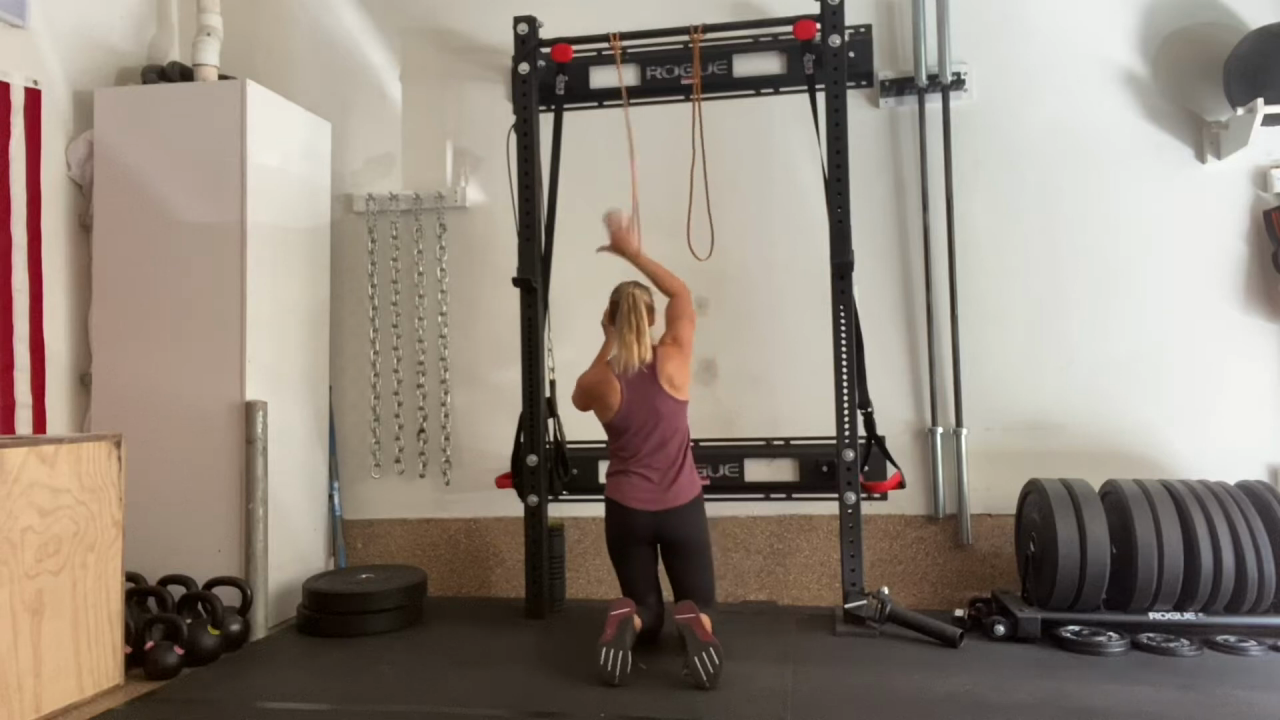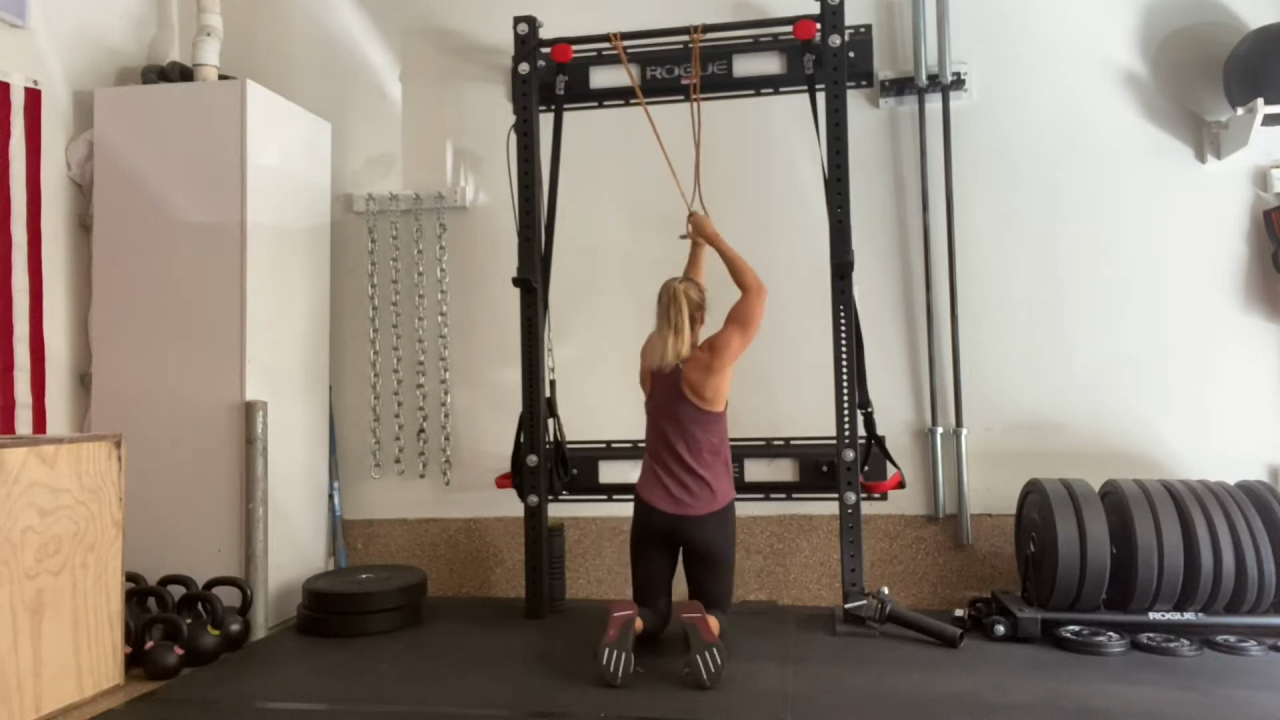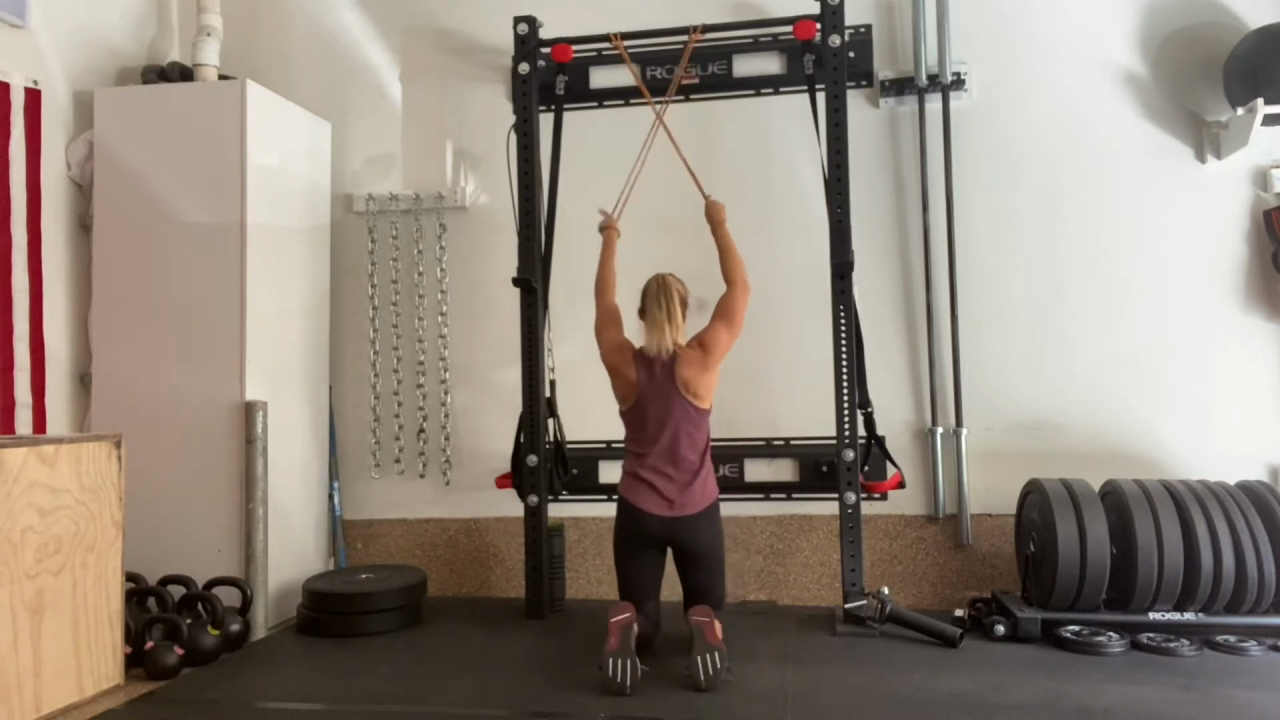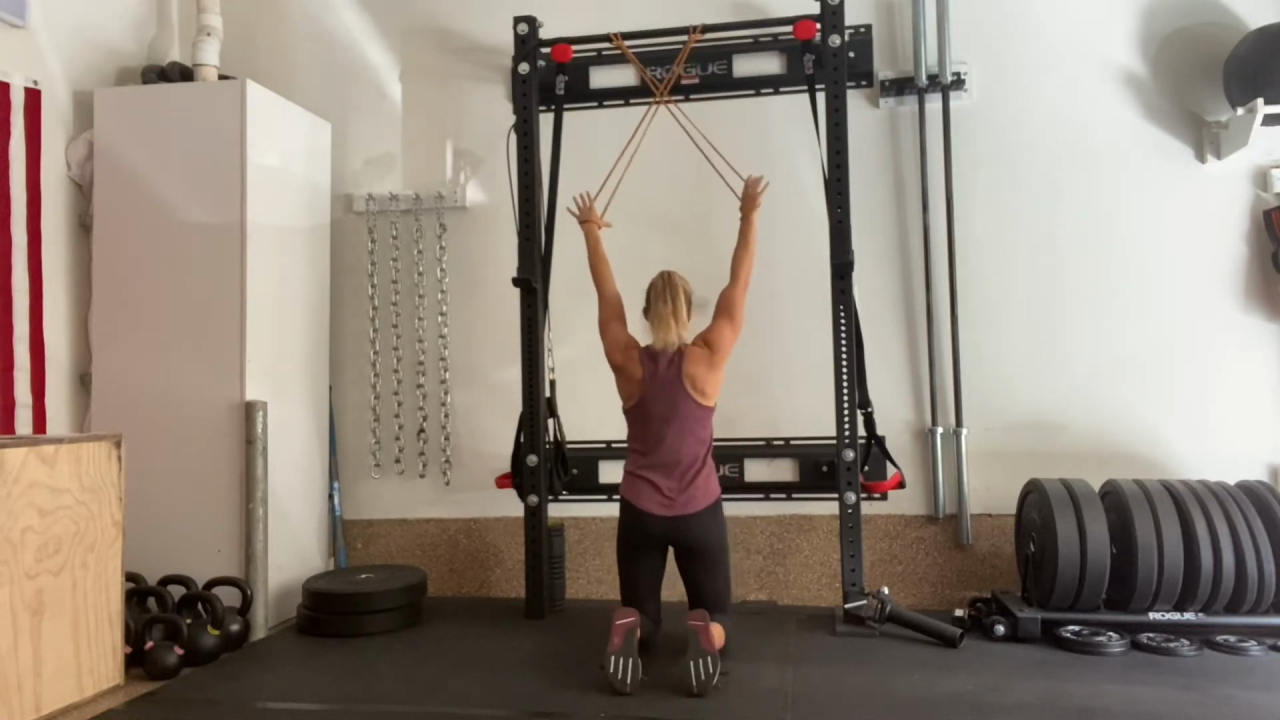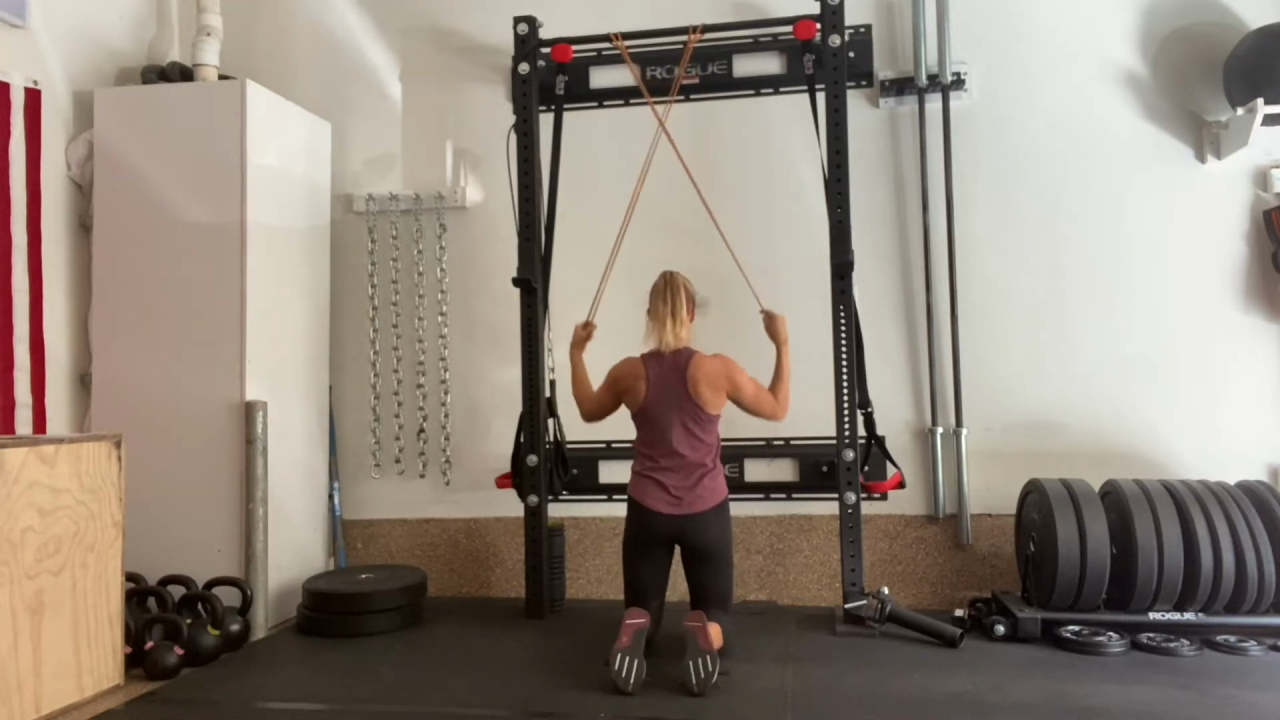
dt=1s
person 1, frame 1
left shoulder: (598, 381)
right shoulder: (674, 359)
right elbow: (680, 292)
left wrist: (607, 347)
right wrist: (631, 250)
left hip: (627, 512)
right hip: (682, 507)
left knee: (646, 609)
right knee: (699, 603)
left ankle: (628, 621)
right ankle: (693, 621)
person 1, frame 2
left shoulder: (649, 359)
right shoulder: (711, 363)
left elbow: (679, 298)
right elbow: (755, 292)
left wrist: (698, 247)
right wrist: (712, 237)
left hip: (652, 510)
right hip: (708, 514)
left knee: (651, 611)
right knee: (713, 609)
left ankle: (628, 623)
right ankle: (700, 623)
person 1, frame 3
left shoulder: (621, 364)
right shoulder: (701, 360)
left elbow: (605, 301)
right elbow: (739, 288)
left wrist: (609, 242)
right wrist: (719, 226)
left hip: (637, 512)
right hip: (696, 512)
left knee: (643, 615)
right knee: (708, 606)
left ankle: (626, 625)
right ankle: (705, 629)
person 1, frame 4
left shoulder: (627, 363)
right shoulder: (705, 360)
left elbow: (606, 293)
right elbow: (738, 286)
left wrist: (590, 230)
right wrist: (749, 216)
left hip: (640, 511)
right hip: (699, 512)
left knee: (639, 610)
right knee: (714, 613)
left ankle: (628, 632)
right ankle: (703, 635)
person 1, frame 5
left shoulder: (628, 373)
right shoulder: (717, 369)
left elbow: (588, 410)
right elbow: (777, 408)
left wrist: (577, 356)
right wrist: (781, 344)
left hip: (647, 510)
right hip: (705, 510)
left knee: (642, 605)
right knee: (713, 609)
left ankle: (634, 631)
right ankle: (704, 633)
